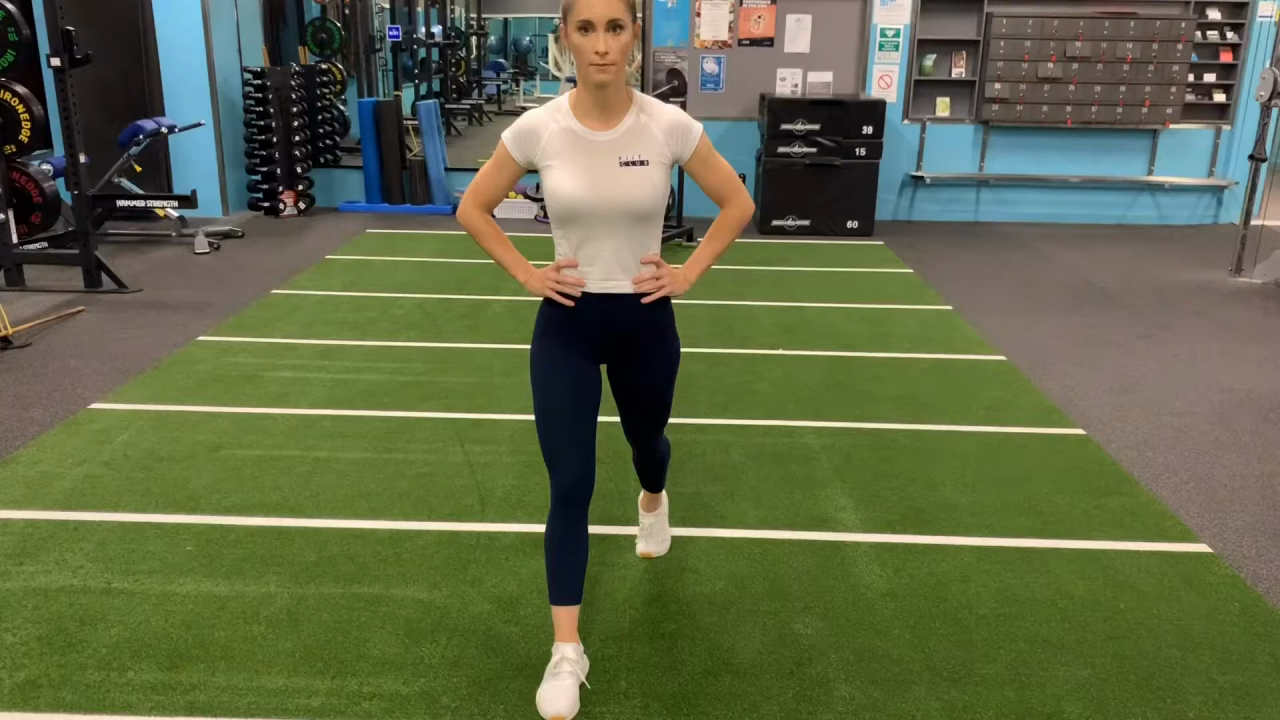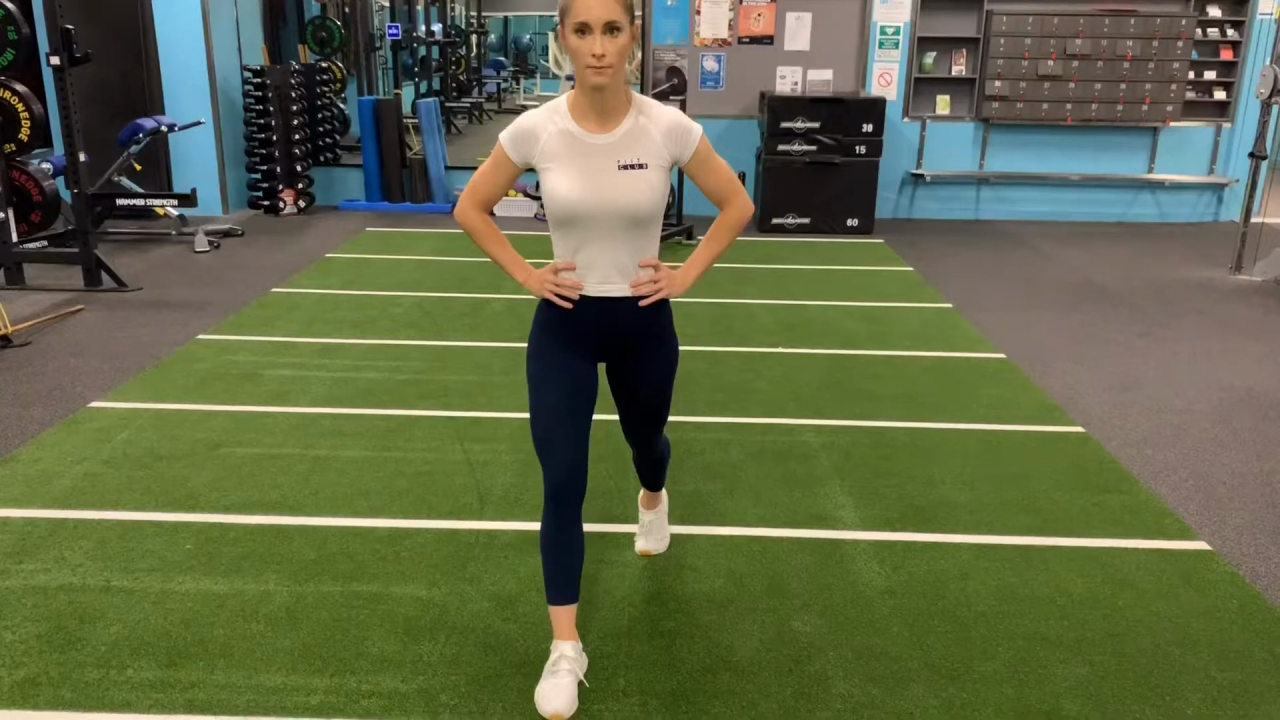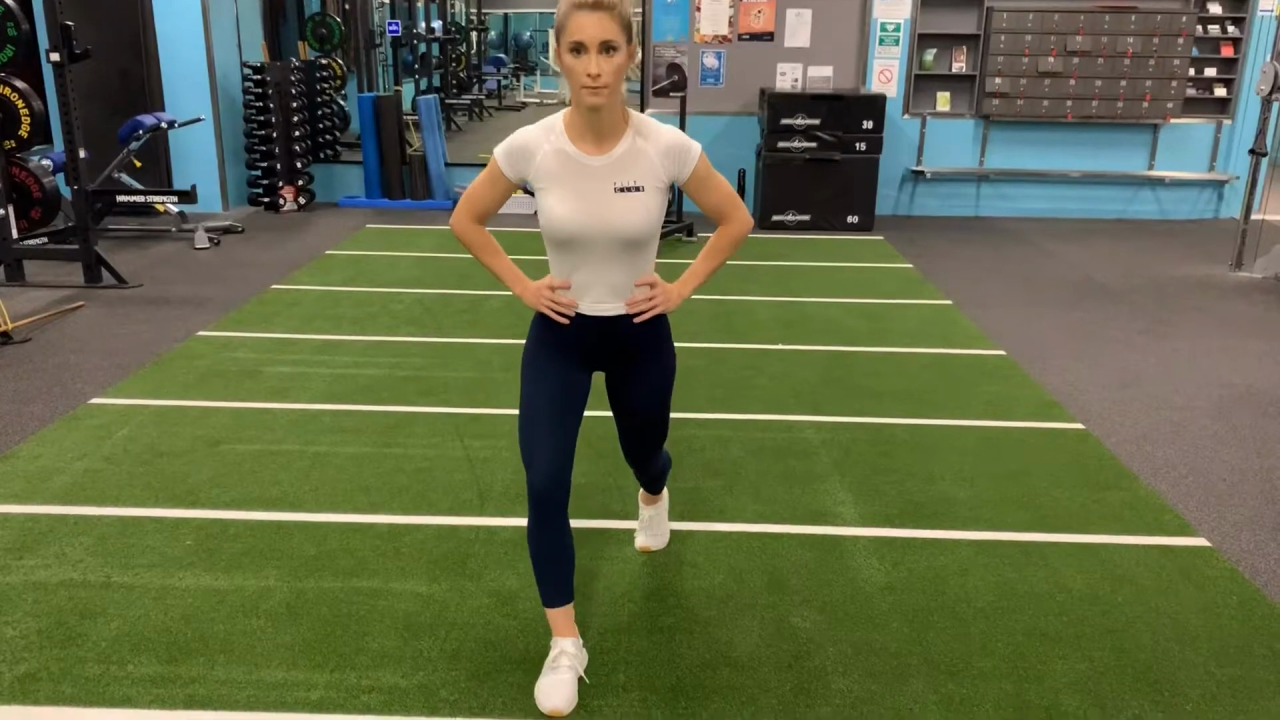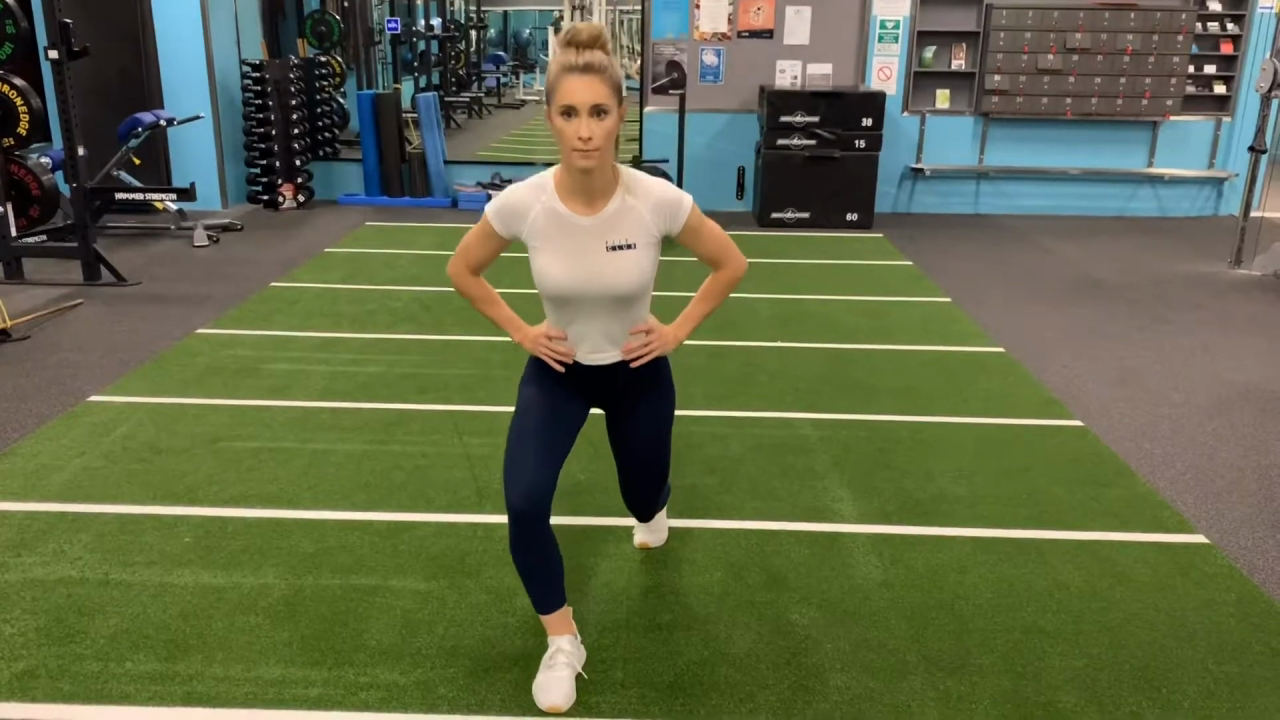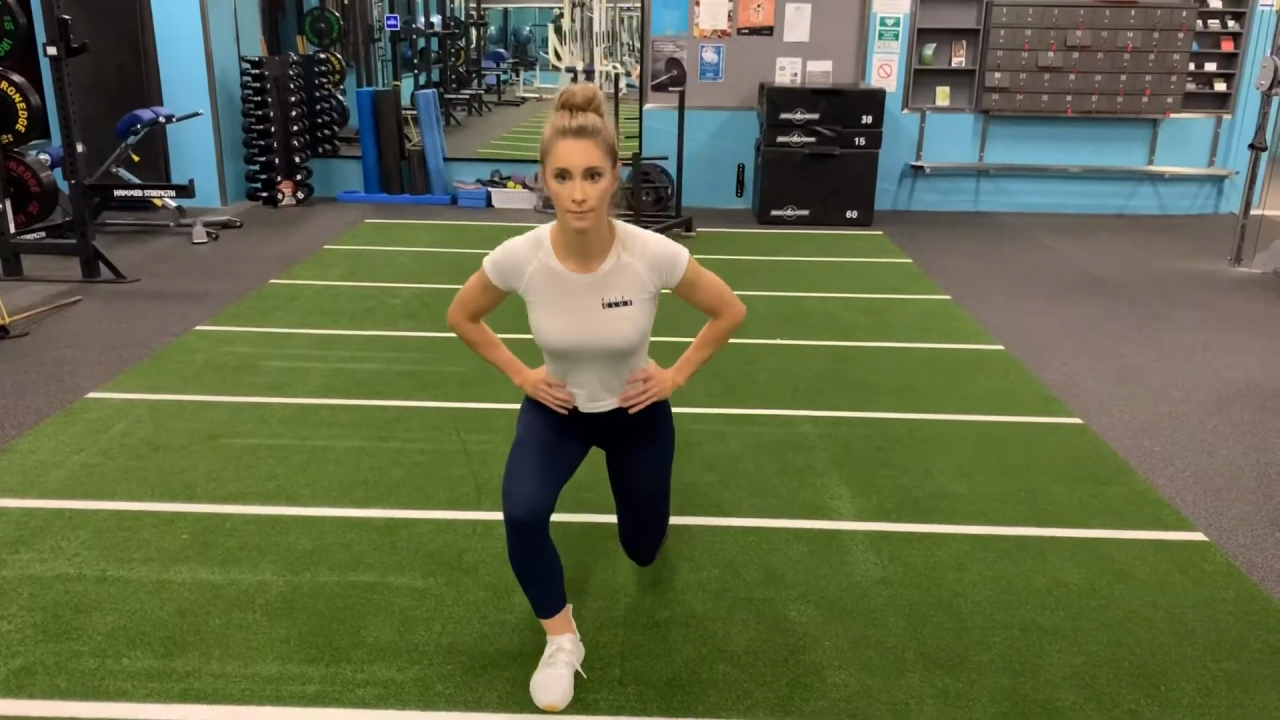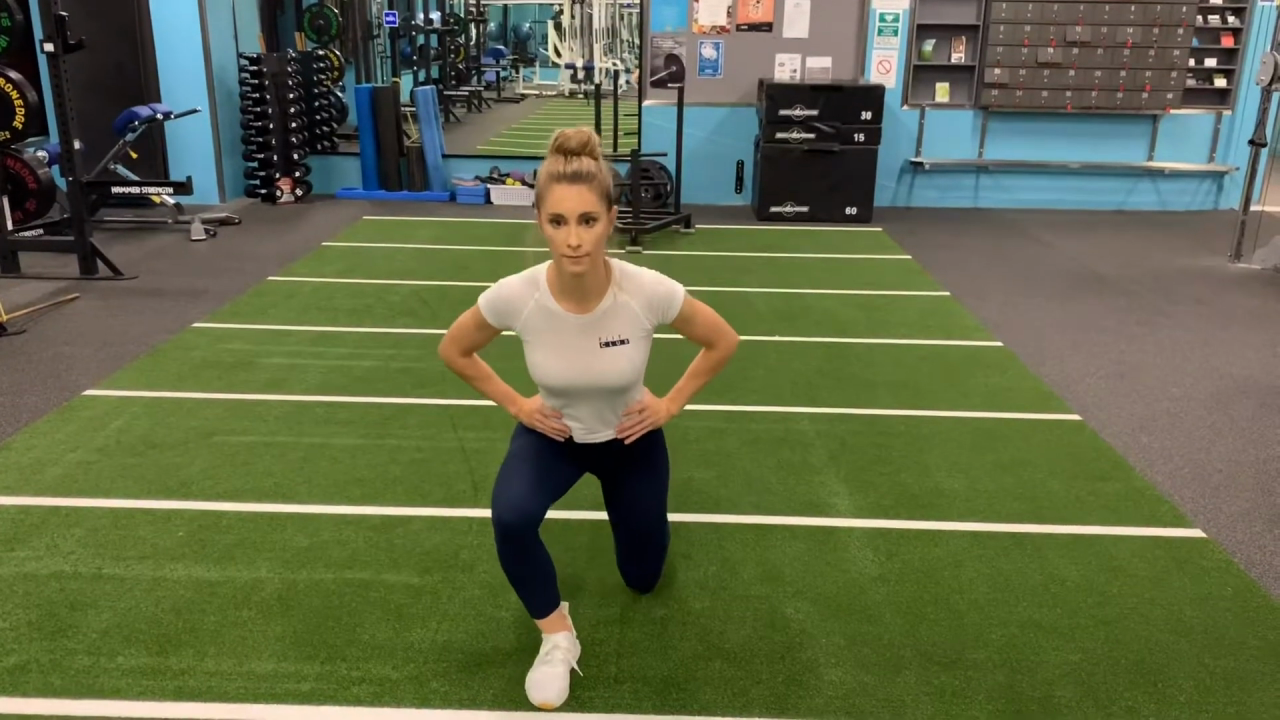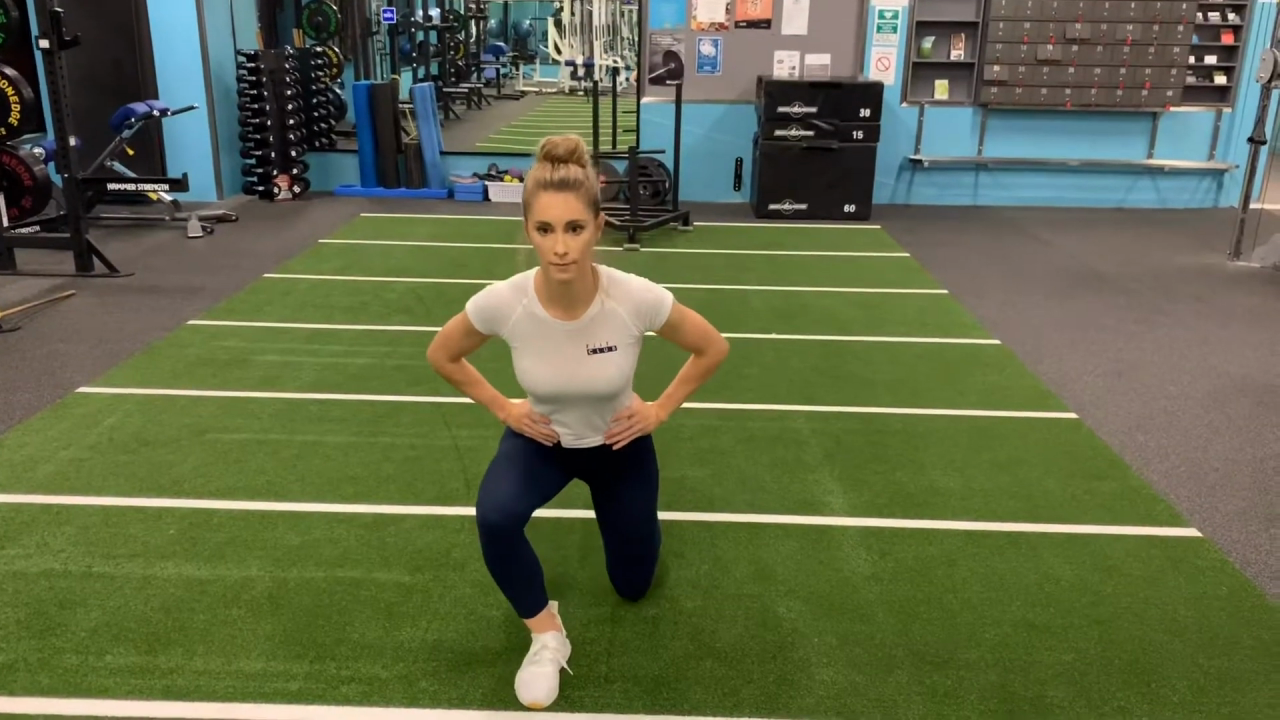
dt=0.3s
person 1, frame 1
left shoulder: (669, 124)
right shoulder: (537, 127)
left elbow: (737, 204)
right elbow: (473, 208)
left wrist: (689, 273)
right wrist: (526, 275)
left hip: (646, 322)
right hip: (567, 324)
left knee: (646, 437)
right knee: (570, 484)
left ankle: (652, 500)
right ankle: (566, 650)
person 1, frame 2
left shoulder: (668, 126)
right shoulder: (535, 128)
left elbow: (737, 205)
right elbow: (471, 208)
left wrist: (687, 274)
right wrist: (525, 275)
left hip: (644, 323)
right hip: (565, 324)
left knee: (645, 437)
right knee: (563, 481)
left ankle: (652, 498)
right ankle: (565, 648)
person 1, frame 3
left shoulder: (667, 146)
right shoulder: (529, 145)
left elbow: (736, 222)
right elbow: (466, 222)
left wrist: (682, 288)
right wrist: (522, 287)
left hip: (640, 335)
right hip: (560, 335)
left knee: (644, 454)
right knee: (546, 488)
left ankle: (654, 496)
right ankle: (564, 644)
person 1, frame 4
left shoulder: (658, 198)
right shoulder: (520, 201)
left elbow: (731, 265)
right elbow: (463, 270)
left wrist: (678, 329)
right wrist: (519, 330)
left hip: (637, 374)
right hip: (557, 372)
left knee: (641, 501)
right knee: (525, 504)
left ankle: (654, 505)
right ankle: (562, 642)
person 1, frame 5
left shoulder: (653, 254)
right shoulder: (518, 257)
left elbow: (730, 312)
right elbow: (462, 316)
left wrist: (676, 375)
right wrist: (520, 374)
left hip: (636, 413)
right hip: (557, 409)
left knee: (644, 548)
right knee: (522, 516)
left ankle: (645, 498)
right ankle: (561, 640)
person 1, frame 6
left shoulder: (649, 291)
right shoulder: (514, 295)
left elbow: (722, 341)
right elbow: (454, 350)
left wrist: (670, 403)
right wrist: (516, 404)
left hip: (630, 438)
right hip: (553, 434)
left knee: (641, 577)
right knee: (512, 518)
left ankle: (640, 503)
right ankle: (557, 636)
person 1, frame 7
left shoulder: (636, 298)
right shoulder: (501, 302)
left elbow: (712, 348)
right elbow: (441, 356)
left wrist: (659, 410)
right wrist: (504, 409)
left hip: (618, 444)
right hip: (541, 440)
left knee: (632, 585)
right knee: (495, 519)
left ankle: (633, 506)
right ankle: (546, 636)
